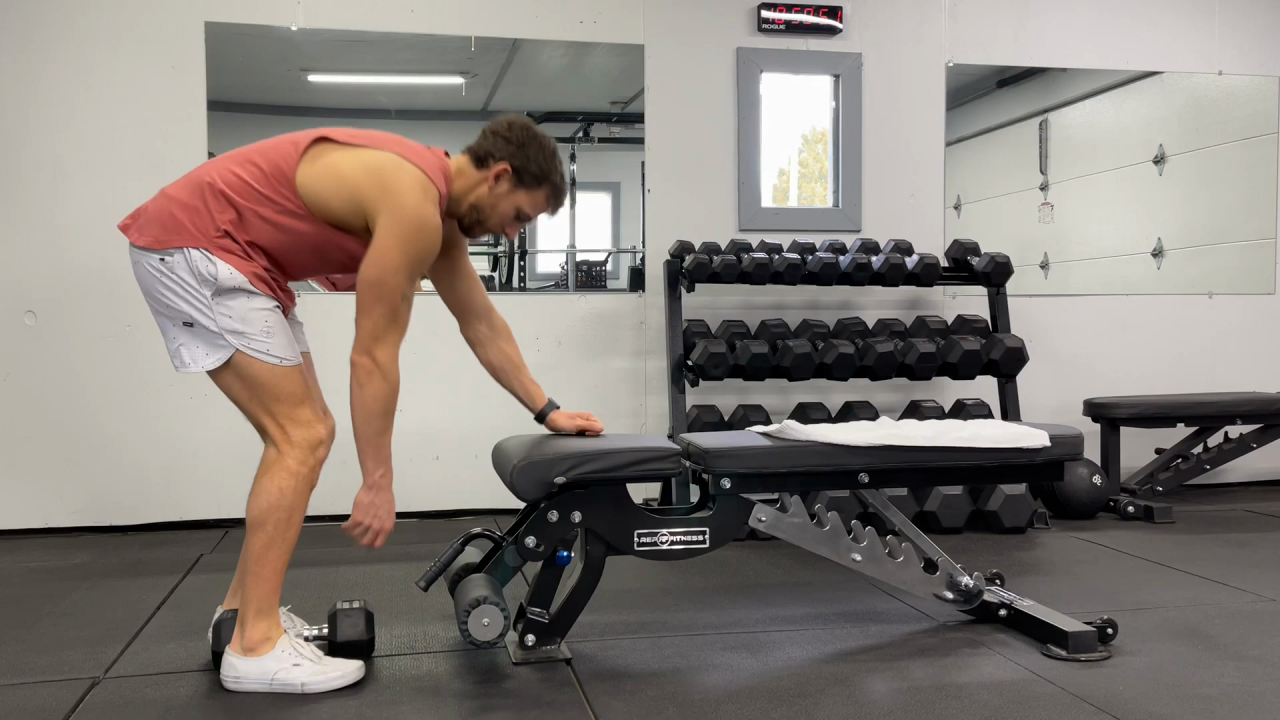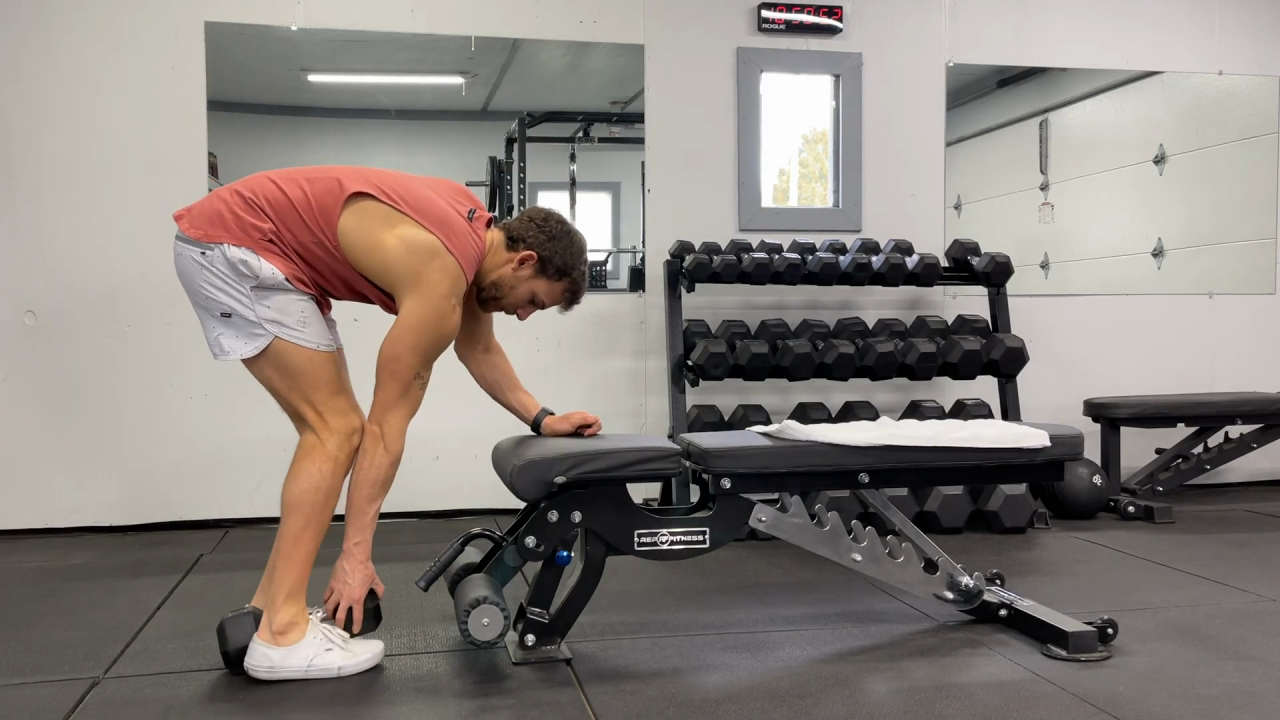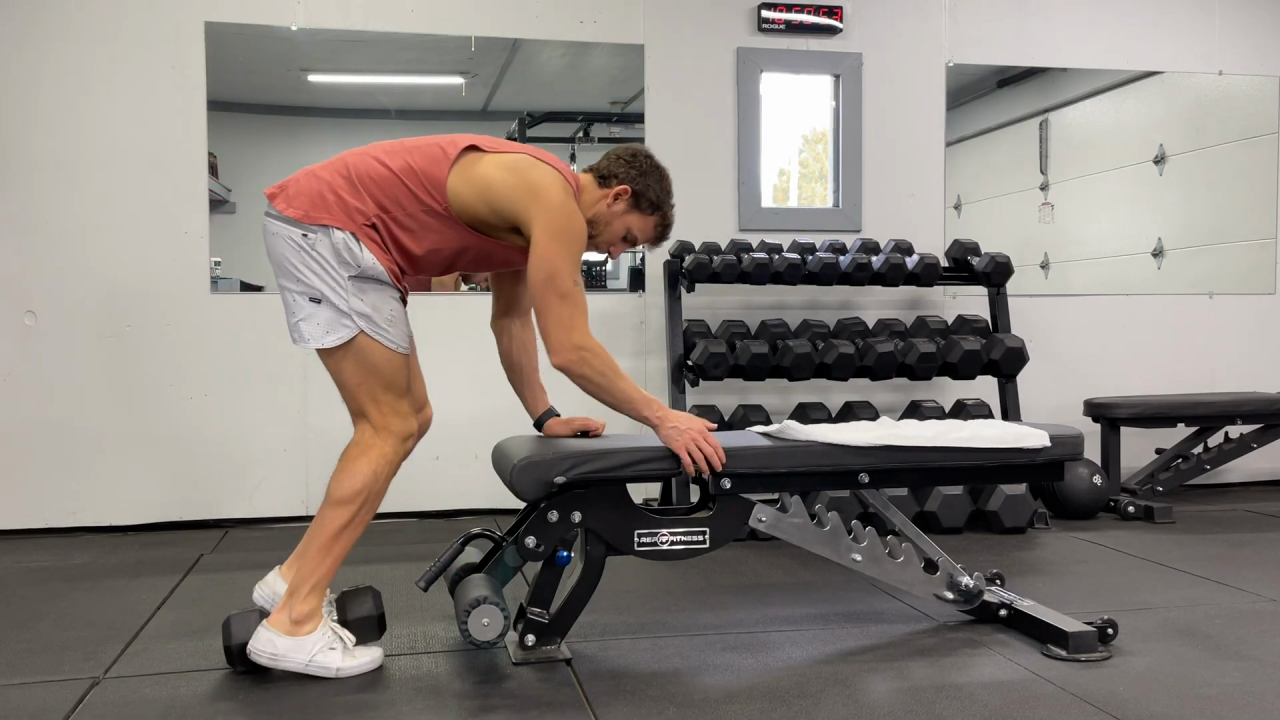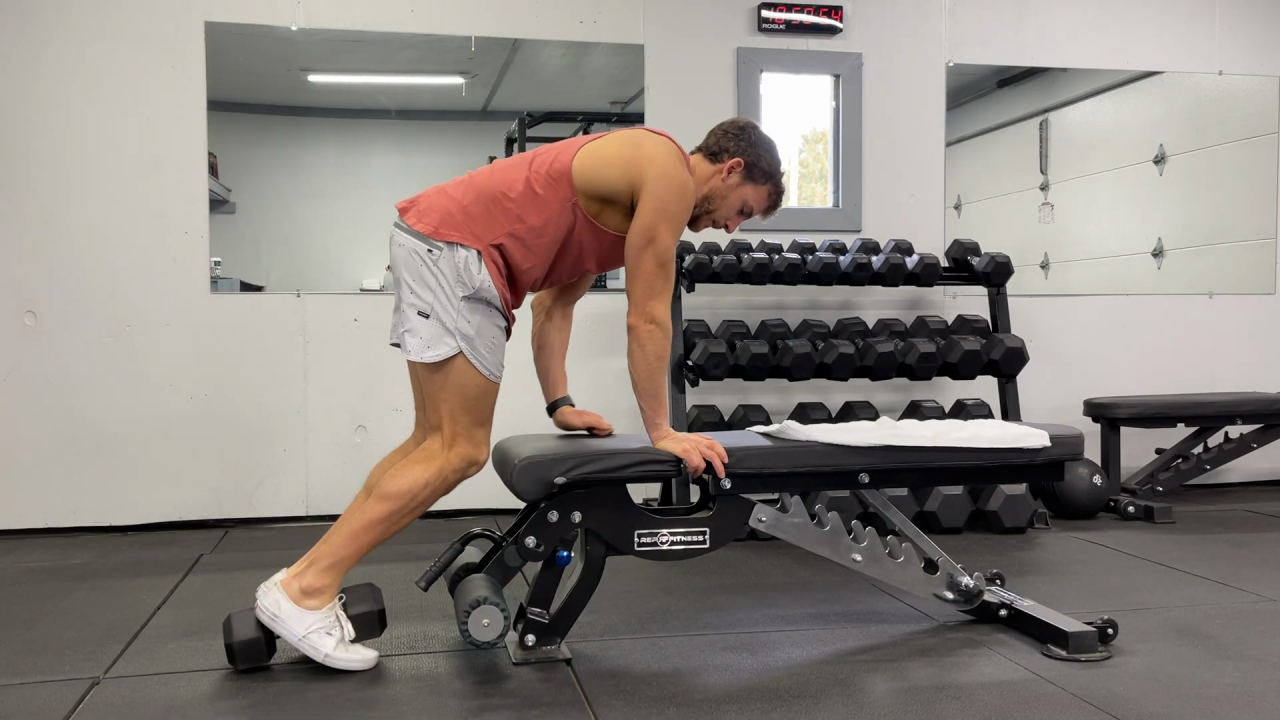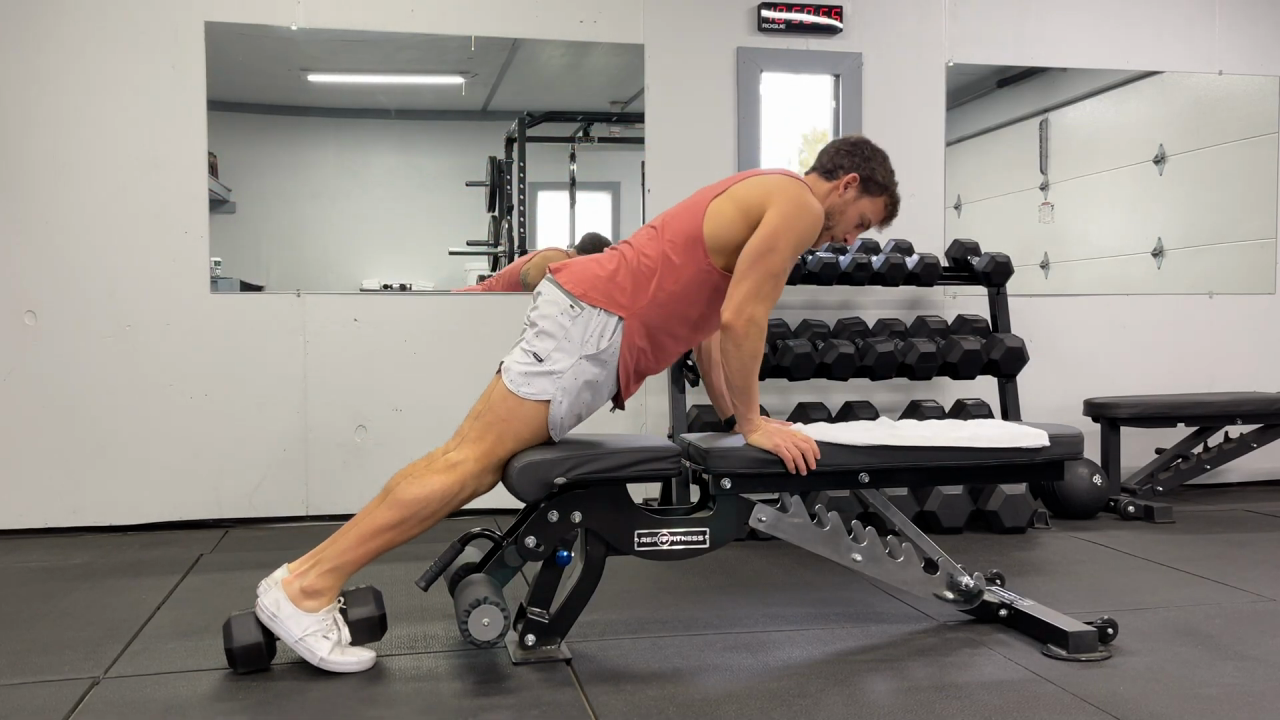
dt=1s
person 1, frame 1
left shoulder: (437, 190)
right shoulder: (414, 210)
left elbow: (477, 317)
right elbow: (374, 356)
left wrist: (545, 408)
right wrist: (378, 484)
left hip: (227, 251)
right hip: (188, 244)
left knee: (301, 433)
right knee: (302, 438)
left ankle: (244, 606)
right ankle: (254, 647)
person 1, frame 2
left shoulder: (473, 229)
right shoulder: (440, 284)
left elbow: (478, 348)
right elbow: (387, 426)
left wrist: (541, 418)
right wrist: (357, 554)
left hip: (256, 247)
right hip: (232, 244)
left knee: (338, 429)
right knee: (336, 430)
left ankle: (271, 606)
right ankle: (282, 633)
person 1, frame 3
left shoulder: (537, 201)
right shoulder: (556, 204)
left elbow: (511, 321)
right elbow: (570, 348)
left wrist: (544, 416)
right wrist: (662, 419)
left hip: (327, 226)
right hip: (324, 225)
left knee: (401, 420)
right knee: (392, 428)
left ankle: (295, 577)
right ankle: (294, 624)
person 1, frame 4
left shoulder: (638, 182)
right shoulder: (669, 174)
left elbow: (552, 306)
right elbow: (648, 317)
left wrist: (560, 403)
right wrist: (660, 430)
left hip: (440, 245)
right hip: (453, 248)
left knee: (437, 443)
right knee: (458, 450)
left ankle: (302, 580)
right ankle: (305, 594)
person 1, frame 5
left shoulder: (768, 200)
right shoulder: (799, 206)
left elbow: (708, 319)
right elbow: (741, 319)
left wrist: (731, 415)
right wrist: (750, 422)
left hip: (591, 313)
right hip: (595, 320)
left knee: (472, 462)
right knee: (472, 463)
left ankle: (307, 577)
right ankle: (304, 590)
